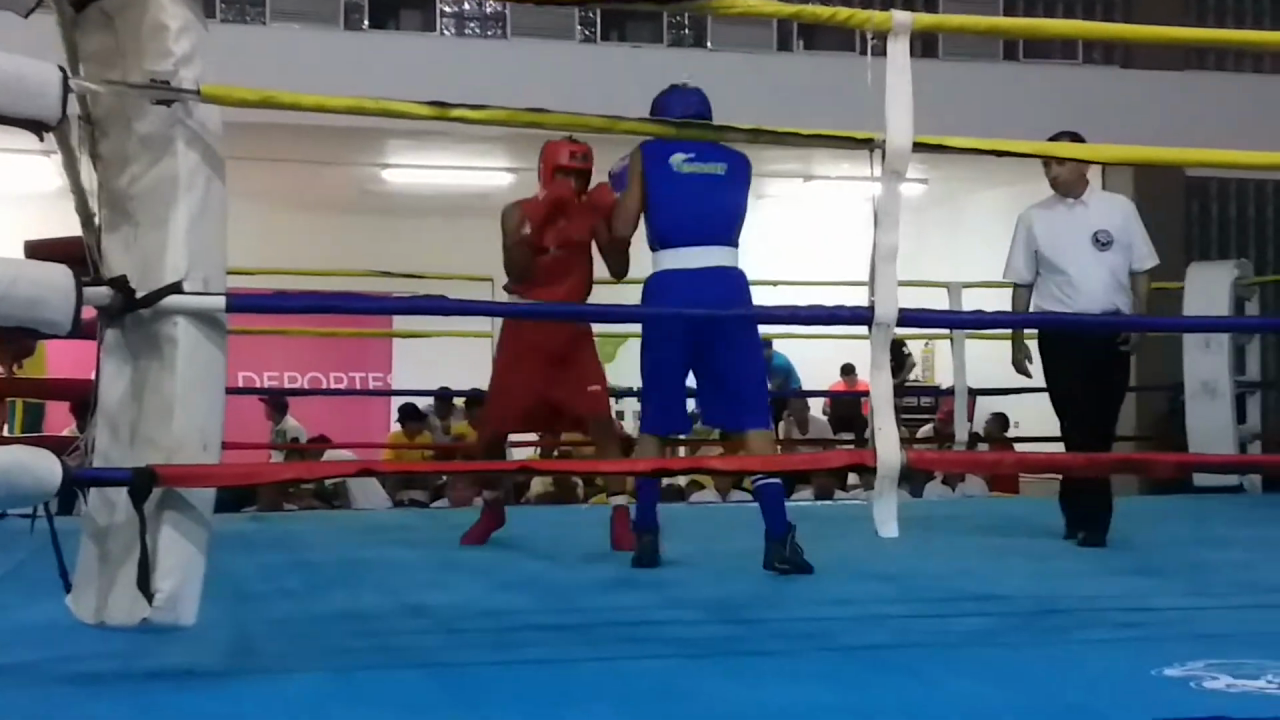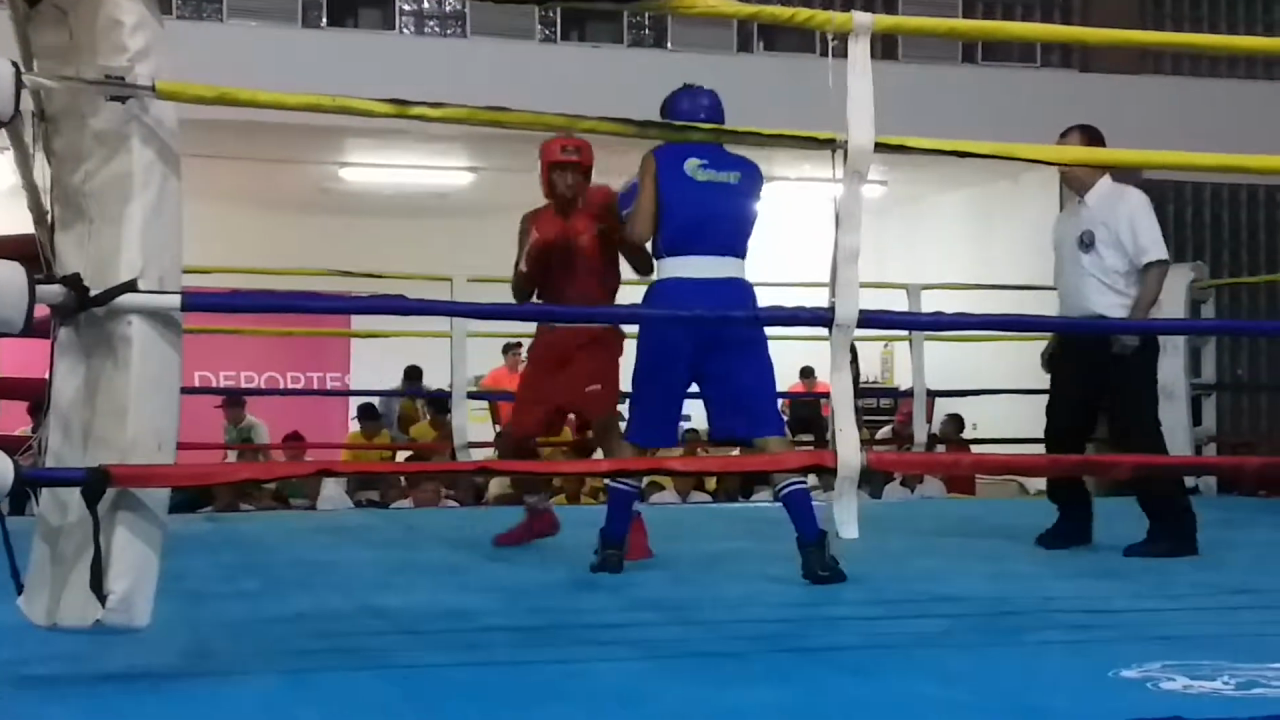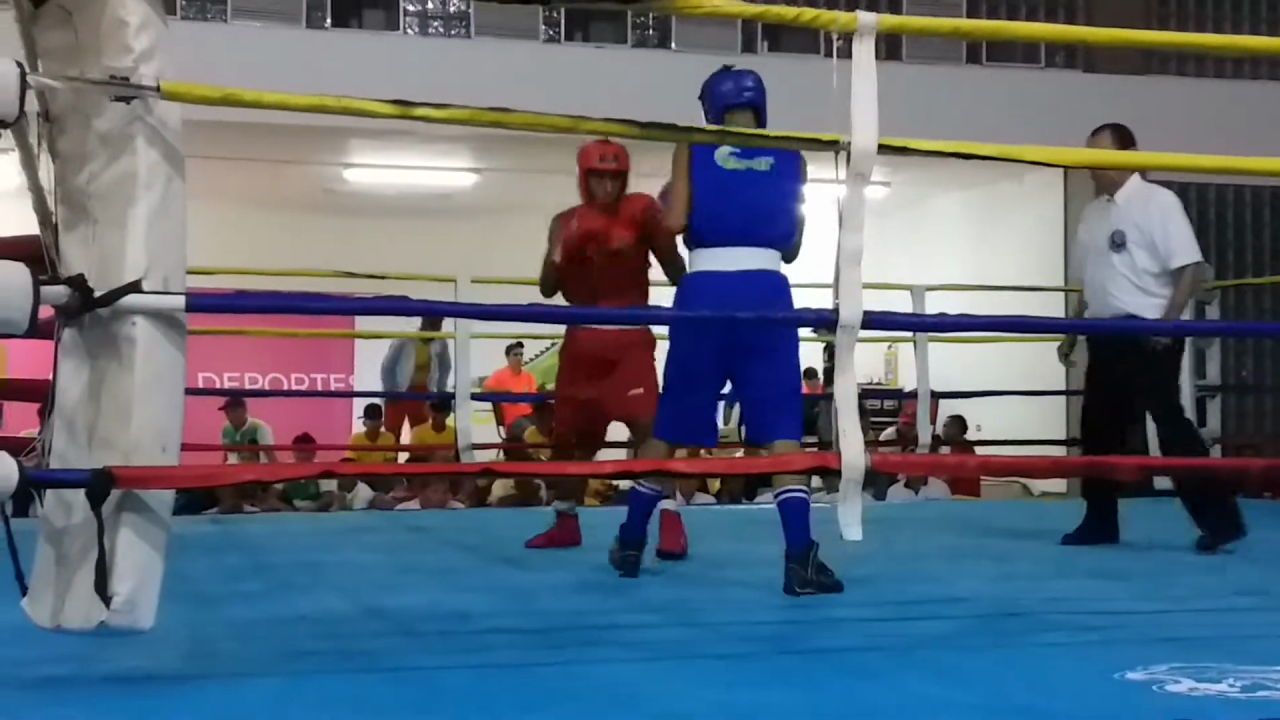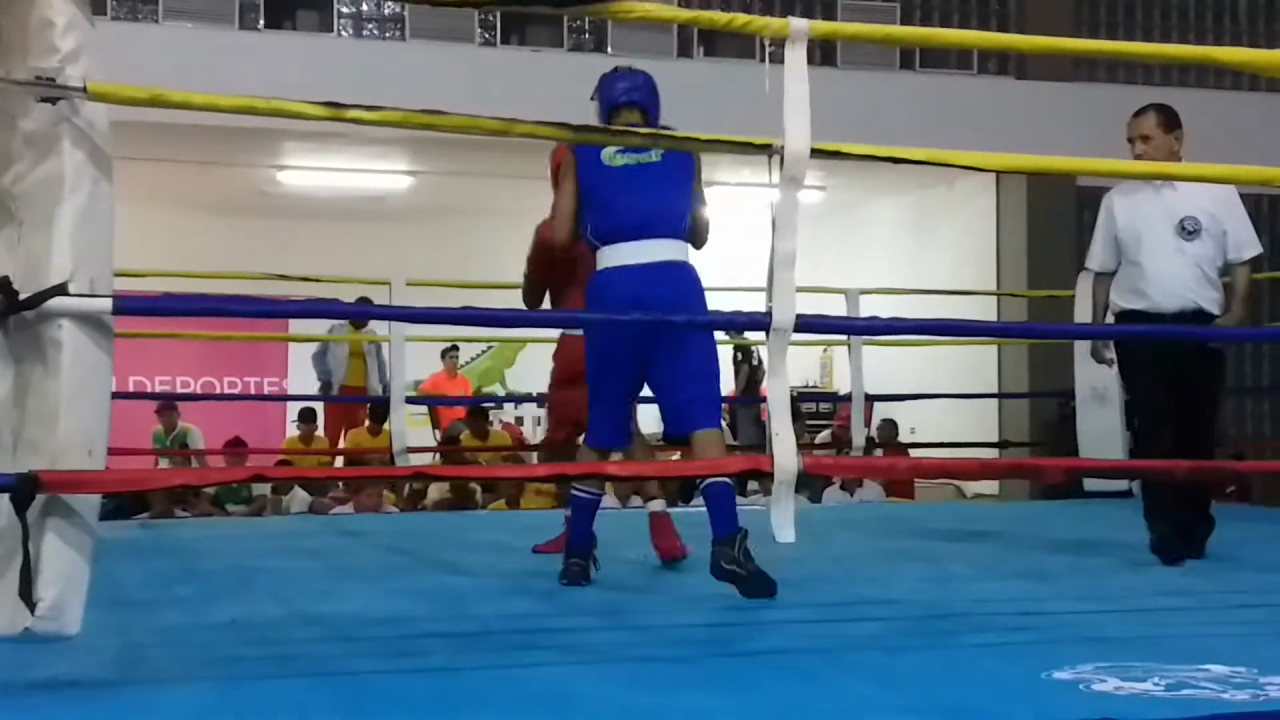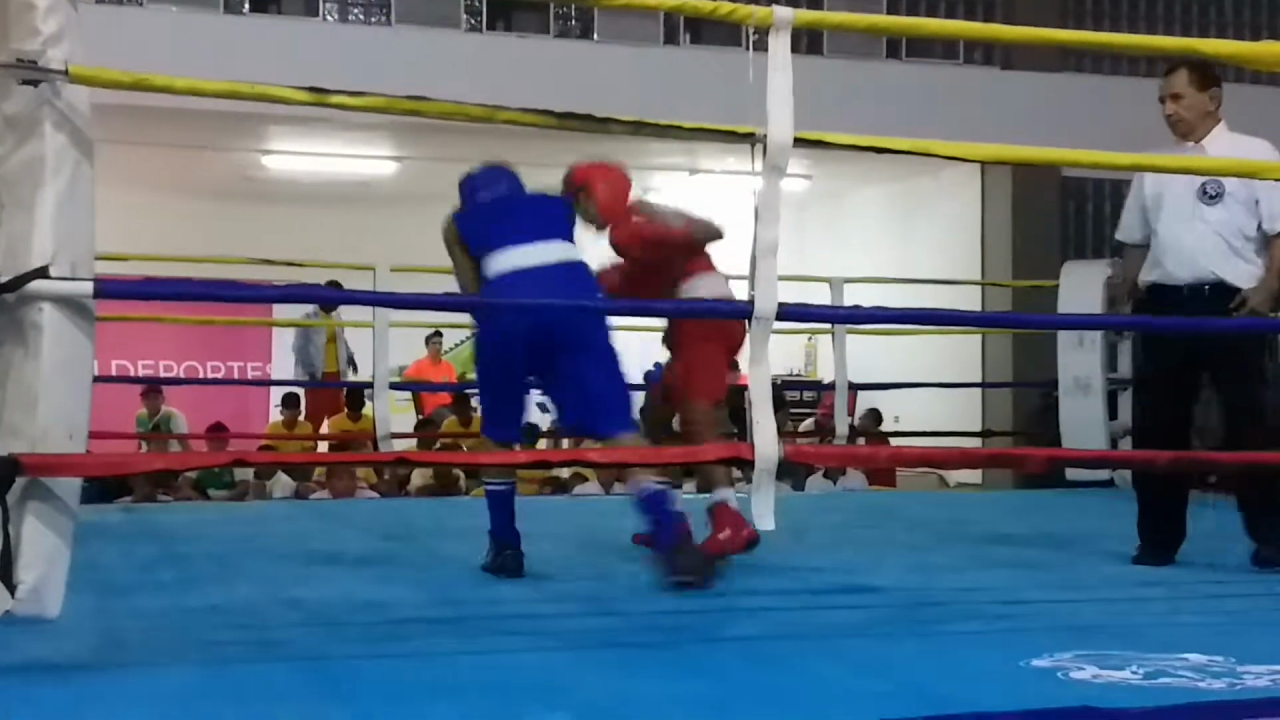
dt=0.7s
person 1, frame 1
left shoulder: (646, 156)
right shoulder: (737, 163)
left elbow: (621, 230)
left wrist: (629, 188)
left hip: (668, 289)
right hip: (725, 286)
left knee: (657, 420)
right knee: (753, 417)
left ankle: (646, 535)
right ankle: (778, 539)
person 1, frame 2
left shoulder: (658, 160)
right shoulder: (749, 172)
left elbow: (640, 235)
left wrist: (631, 208)
left hip: (673, 299)
right hip: (731, 297)
left knee: (642, 428)
right knee: (767, 427)
left ankle: (612, 545)
right ankle: (813, 547)
person 1, frame 3
left shoulder: (694, 148)
right shoulder: (790, 159)
left elbow: (673, 223)
right elbow: (791, 248)
left hip: (704, 293)
right hip: (765, 292)
left knee: (672, 425)
right knee: (783, 430)
left ankle: (631, 542)
right ankle: (800, 559)
person 1, frame 4
left shoulder: (581, 155)
right shoulder: (680, 152)
left elbow: (560, 236)
right elbow: (700, 234)
left hip: (614, 288)
right hip: (676, 284)
left knee: (600, 432)
right knee: (702, 422)
left ankle: (576, 553)
right ankle: (728, 544)
person 1, frame 5
left shoulder: (458, 222)
right shoulder: (555, 205)
left elbow: (475, 296)
left hip: (509, 302)
right hip: (574, 290)
left knee: (500, 433)
right knee: (616, 428)
left ankle: (505, 548)
right ankle: (673, 542)
person 2, frame 1
left shoulder: (1120, 208)
right shoulder: (1033, 218)
left elbow: (1141, 270)
right elbow: (1022, 285)
left wrist: (1139, 319)
right wrist: (1017, 340)
left hip: (1112, 331)
right hip: (1062, 332)
left knee: (1101, 427)
right knee: (1079, 425)
left ankle: (1078, 512)
right ankle: (1092, 518)
person 2, frame 2
left shoulder: (1128, 201)
right shoulder: (1067, 217)
left elbow: (1156, 265)
left wrist: (1135, 322)
right wrist: (1056, 339)
left hip: (1122, 337)
right hip: (1079, 338)
left knee: (1135, 432)
right knee: (1062, 426)
left ankle: (1174, 529)
right ankle: (1073, 518)
person 2, frame 3
left shoulder: (1158, 201)
right shoulder: (1090, 213)
left elbow: (1189, 268)
left wrist: (1169, 323)
right wrist: (1072, 332)
left hip: (1149, 335)
right hip: (1106, 338)
left knee: (1170, 423)
right knee: (1098, 429)
left ankle: (1219, 517)
right ankle: (1100, 520)
person 2, frame 4
left shoulder: (1216, 191)
right shoulder: (1118, 200)
left elbow: (1241, 259)
right elbow: (1103, 272)
left wrist: (1235, 313)
right wrist: (1098, 329)
left hip: (1200, 328)
right hip: (1140, 328)
left knee: (1196, 433)
right knee: (1153, 430)
left ankle: (1191, 531)
right ankle: (1167, 530)
person 2, frame 5
right shoulder: (1154, 169)
right elbow: (1135, 241)
right wrist: (1124, 296)
left hip: (1230, 304)
right hip: (1165, 305)
right knee: (1157, 424)
right ankle: (1159, 537)
person 3, frame 1
left shoulder: (590, 214)
right shoulder: (518, 213)
left elbow: (619, 269)
right elbow: (515, 271)
left wrist: (609, 221)
right wrist: (535, 222)
left hip: (572, 332)
right hip: (524, 330)
left knee: (601, 421)
right knee: (495, 427)
left ankle: (621, 520)
right ankle: (492, 508)
person 3, frame 2
left shoulder: (604, 211)
right shoulder: (534, 222)
left elbow: (644, 266)
right elbow: (521, 294)
left wrist: (612, 226)
right wrist: (532, 256)
left hip: (596, 334)
right hip: (551, 335)
left knee: (603, 424)
right knee: (515, 437)
left ankle: (630, 522)
right ankle: (538, 513)
person 3, frame 3
left shoulder: (642, 211)
right shoulder: (564, 223)
left elbow: (677, 275)
right elbow: (547, 288)
left wrist: (659, 235)
right wrist: (565, 248)
left hip: (630, 336)
right hip: (583, 337)
left knee: (646, 422)
right knee: (564, 436)
left ankle: (670, 523)
right ankle: (566, 522)
person 3, frame 4
right shoulder: (550, 234)
right elbow: (532, 302)
right wrist: (539, 259)
right hip: (574, 343)
right knee: (557, 443)
left ankle: (662, 525)
person 3, frame 5
left shoulder: (635, 217)
right shoulder: (625, 228)
left elbow: (710, 232)
left wrist: (659, 243)
left hip: (706, 314)
right hip: (700, 316)
left knee: (696, 417)
left ankle: (731, 520)
